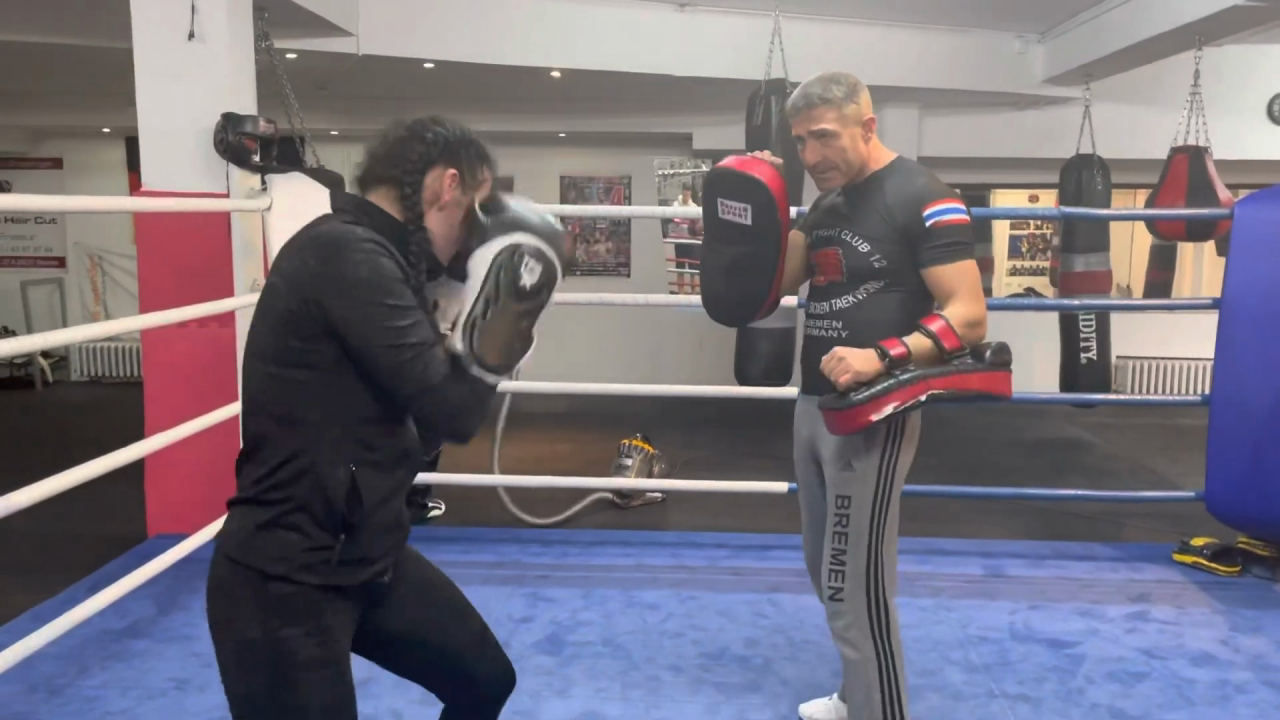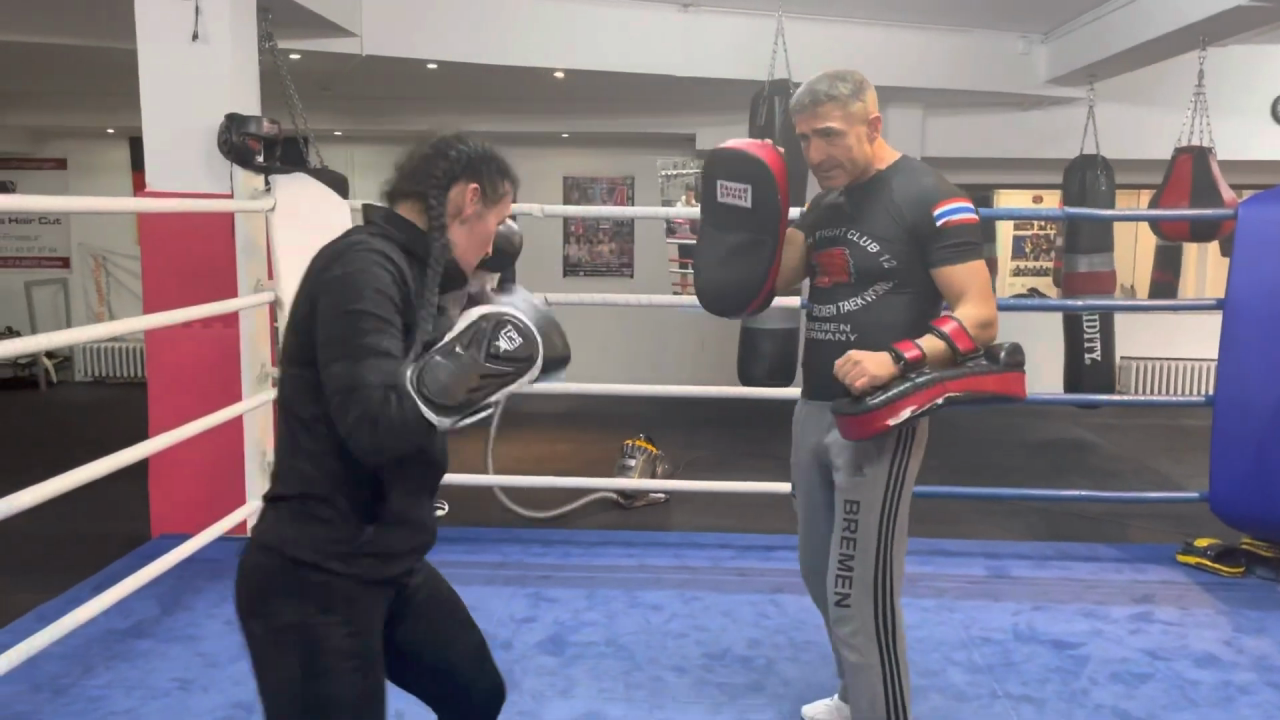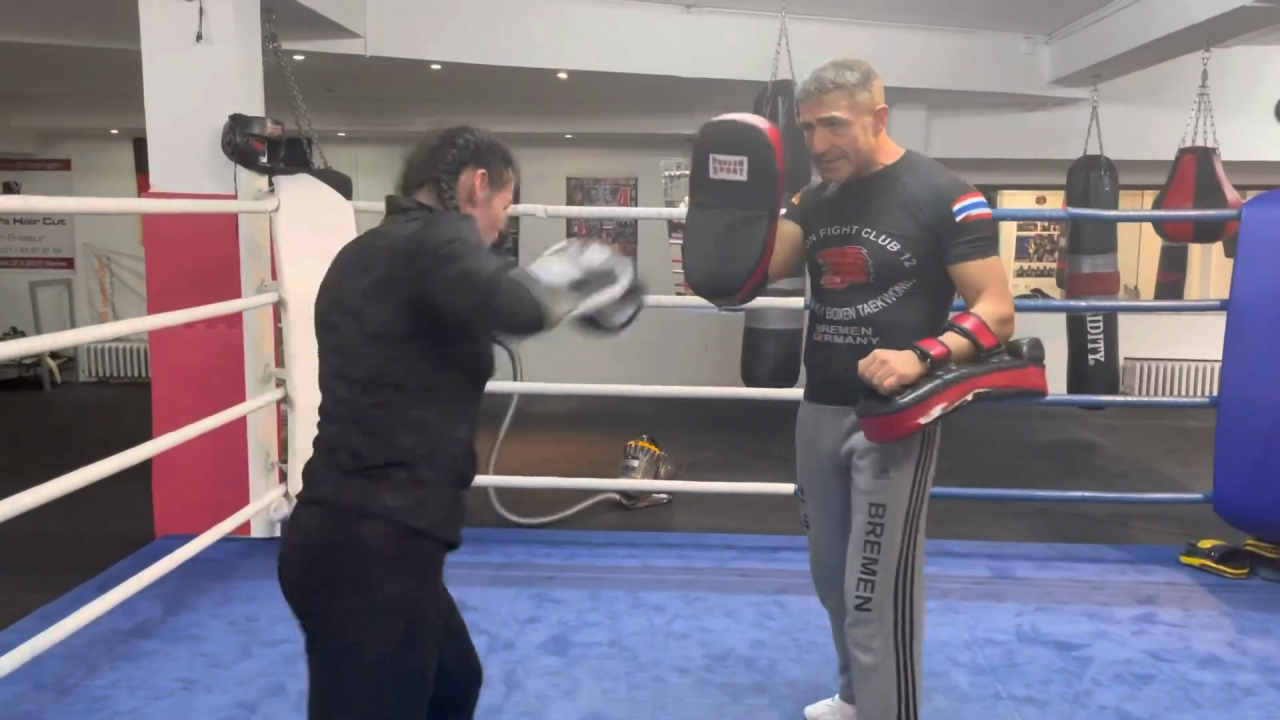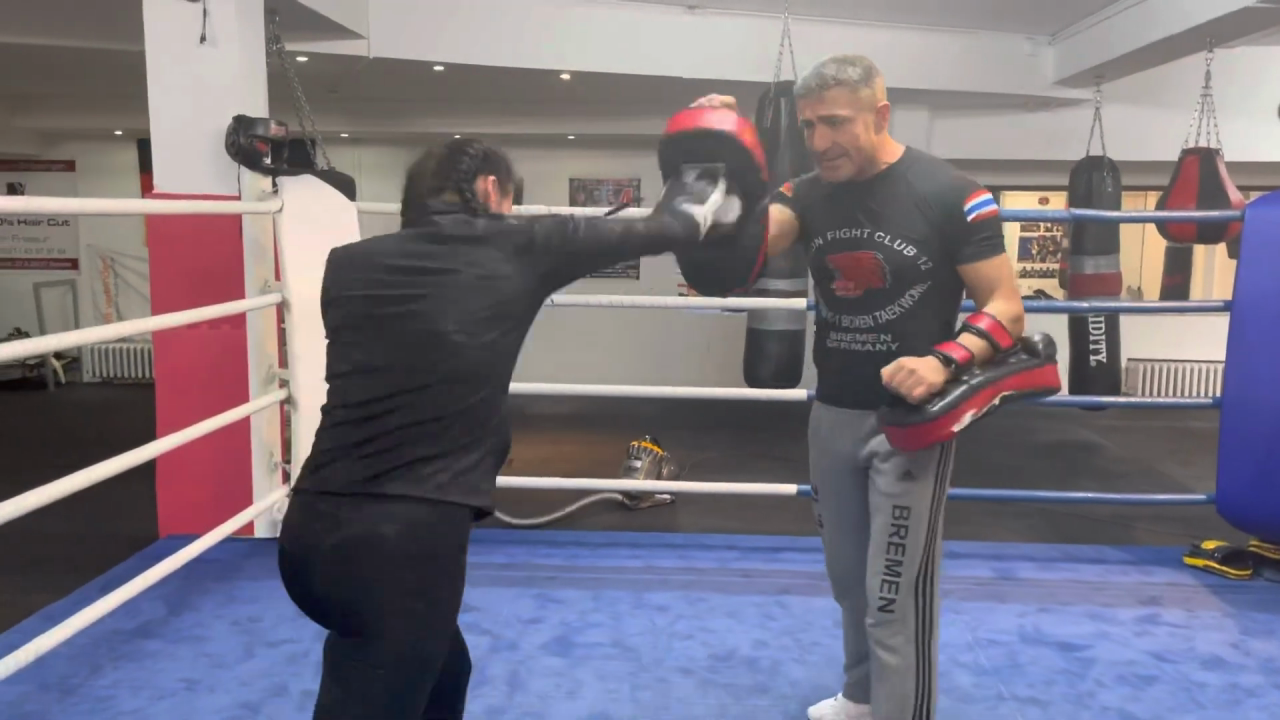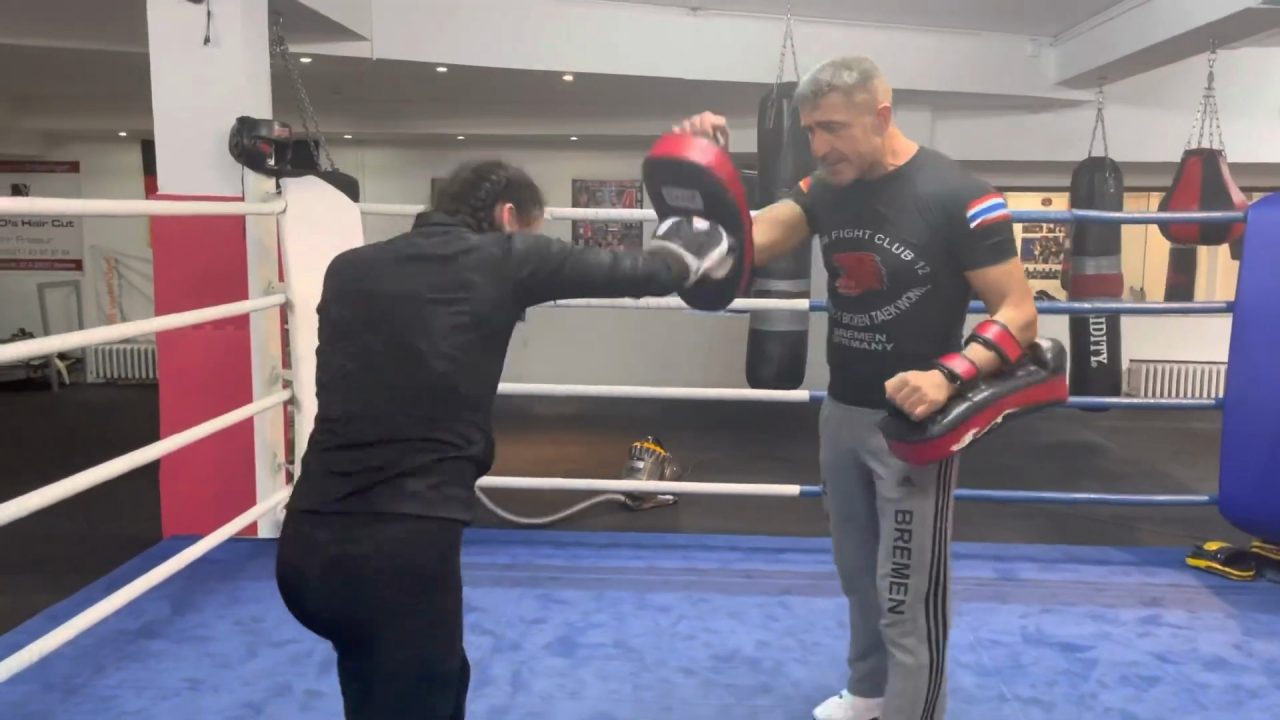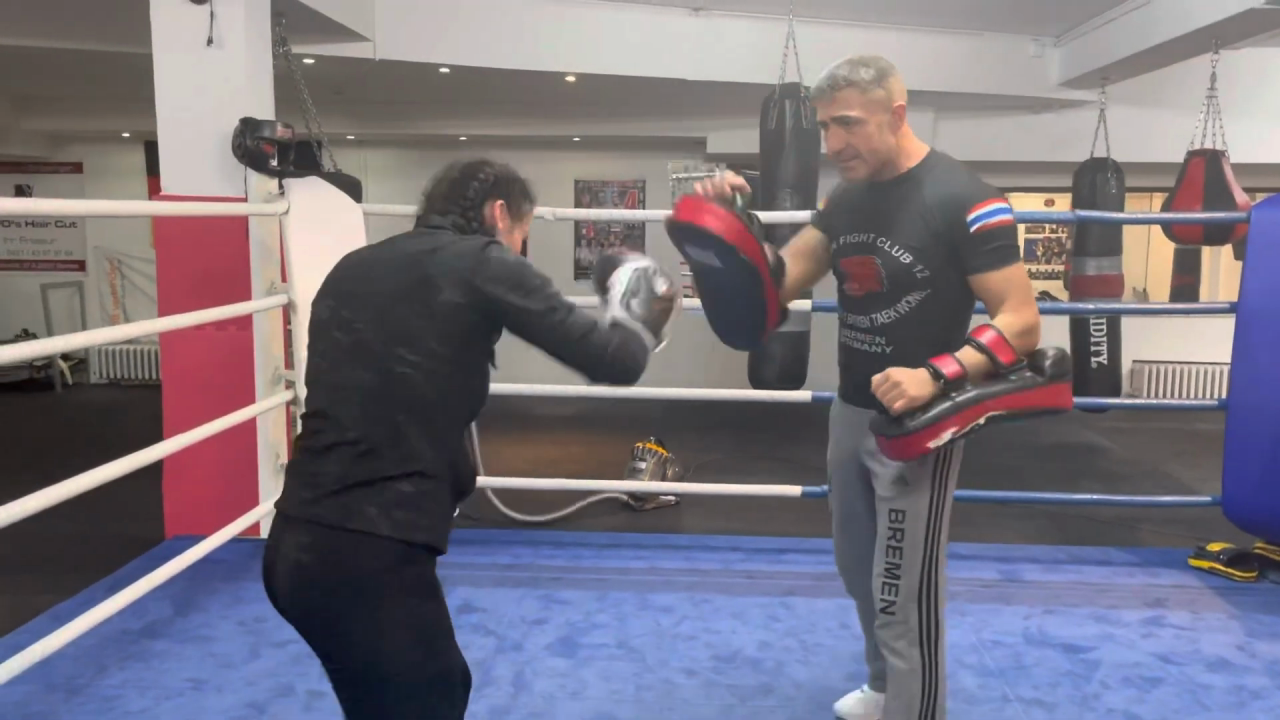
dt=0.1s
person 1, frame 1
left shoulder: (924, 200)
right shoulder: (829, 202)
left elbow: (969, 317)
right elbow: (780, 279)
left wrist: (883, 358)
left hip: (873, 417)
right hip: (815, 407)
left knee: (857, 582)
right knee: (828, 572)
person 1, frame 2
left shoulder: (929, 201)
right shoulder: (825, 203)
left elbow: (979, 317)
right elbow: (768, 278)
left wrist: (895, 360)
right hip: (815, 411)
left knee: (857, 590)
right knee: (824, 577)
person 1, frame 3
left shoulder: (942, 196)
right shoulder: (820, 197)
left elbow: (997, 311)
left wrist: (920, 358)
right hip: (820, 413)
left knee: (876, 592)
right knee: (834, 580)
person 1, frame 4
left shoulder: (950, 194)
right shoulder: (815, 191)
left elbow: (1007, 305)
left wrist: (947, 363)
right hip: (833, 417)
left knee: (899, 593)
right knee: (851, 578)
person 1, frame 5
left shoulder: (958, 197)
right shoulder: (829, 190)
left elbow: (1019, 314)
right elbow: (747, 245)
left wrist: (951, 377)
left hip: (912, 425)
right hip: (843, 412)
left knee: (908, 595)
right knee: (859, 573)
person 1, frame 6
left shoulder: (964, 200)
right shoulder: (845, 199)
left elbow: (1020, 322)
right elbow: (783, 278)
left wrist: (936, 376)
right hip: (851, 415)
left knee: (905, 594)
right knee: (862, 574)
person 2, frame 1
left shoulder: (371, 254)
right shoulder: (343, 256)
right elbow: (451, 410)
right wrist: (506, 284)
left hip: (368, 558)
right hip: (283, 579)
person 2, frame 2
left shoulder: (406, 270)
right shoulder: (363, 266)
right elbow: (378, 426)
right wrist: (483, 349)
left hip: (386, 560)
right hip: (315, 578)
person 2, frame 3
left shoulder: (363, 259)
right shoulder: (432, 237)
right elbow: (509, 303)
right wrist: (588, 271)
left hip: (350, 536)
right hip: (376, 545)
person 2, frame 4
left shoulder: (346, 265)
right shoulder: (514, 243)
right elbow: (642, 232)
right wrist: (700, 199)
left hip: (315, 527)
right hip: (411, 533)
person 2, frame 5
left shoulder: (348, 271)
right shoulder: (503, 259)
right elbow: (633, 270)
right wrist: (696, 251)
left hip: (308, 544)
right hip: (401, 547)
person 2, frame 6
left shoulder: (352, 270)
right shoulder: (484, 265)
right elbow: (613, 359)
right wrist: (645, 294)
left hip: (310, 544)
right hip: (374, 556)
